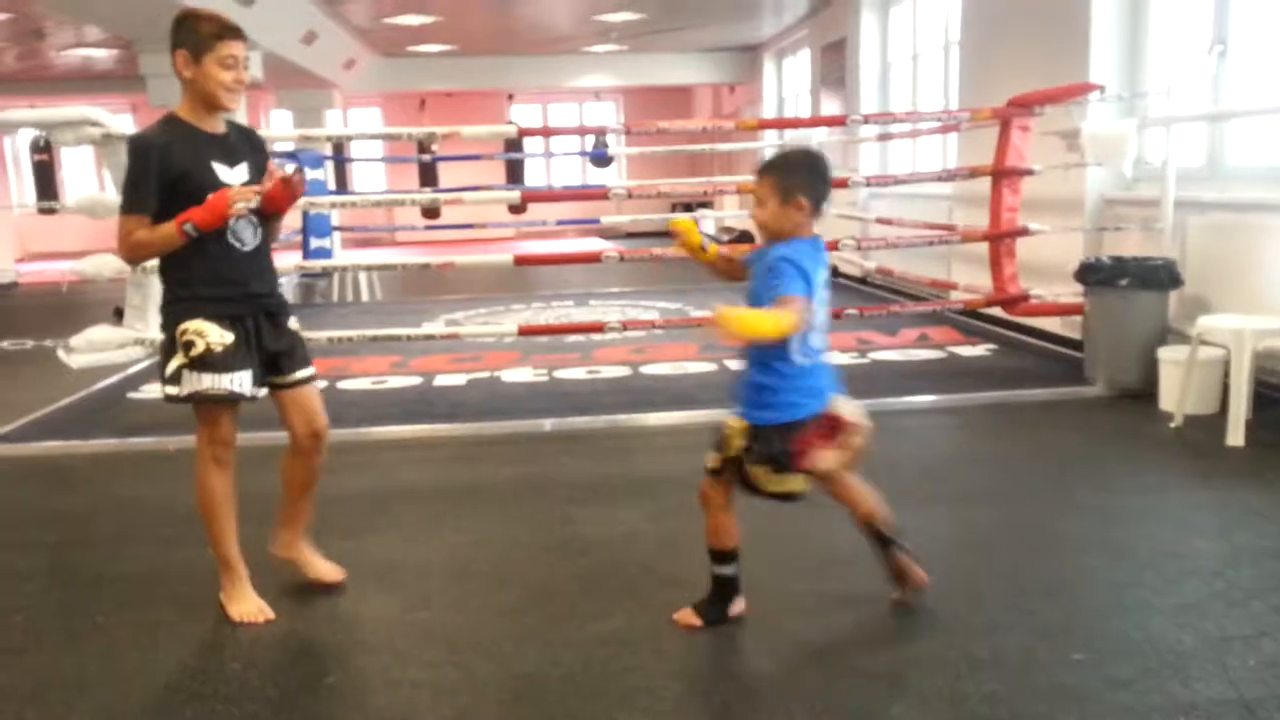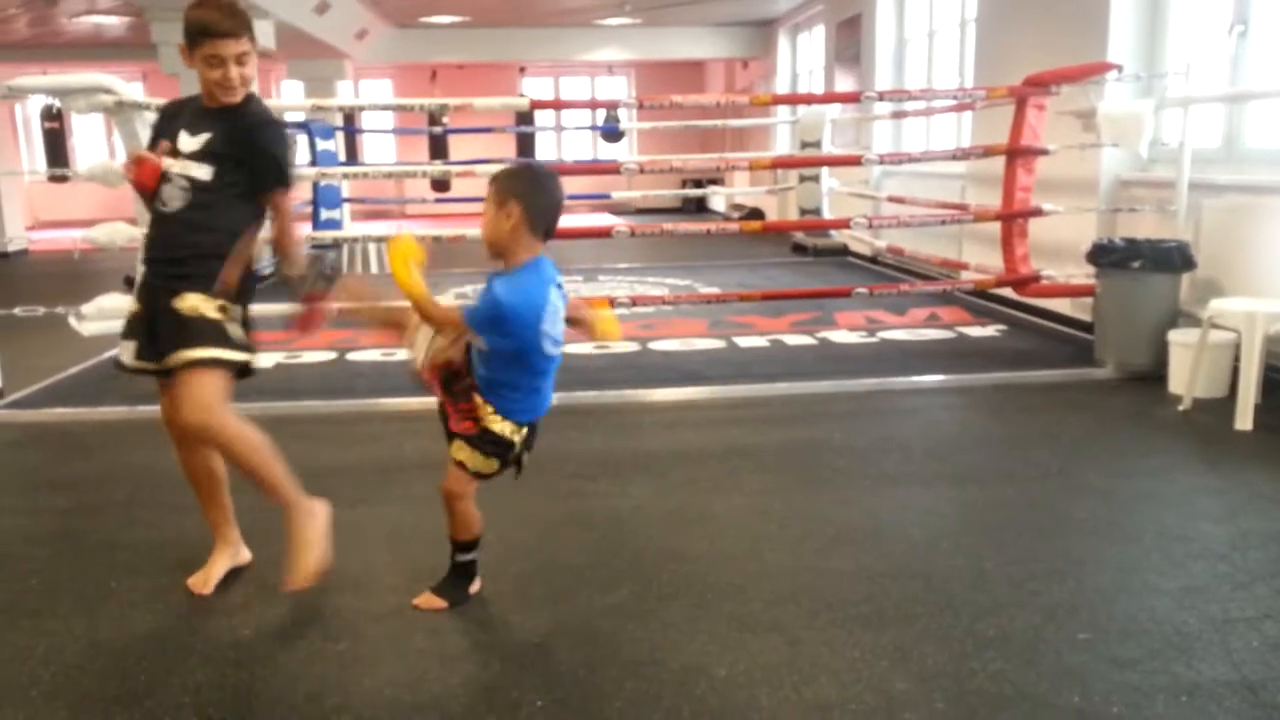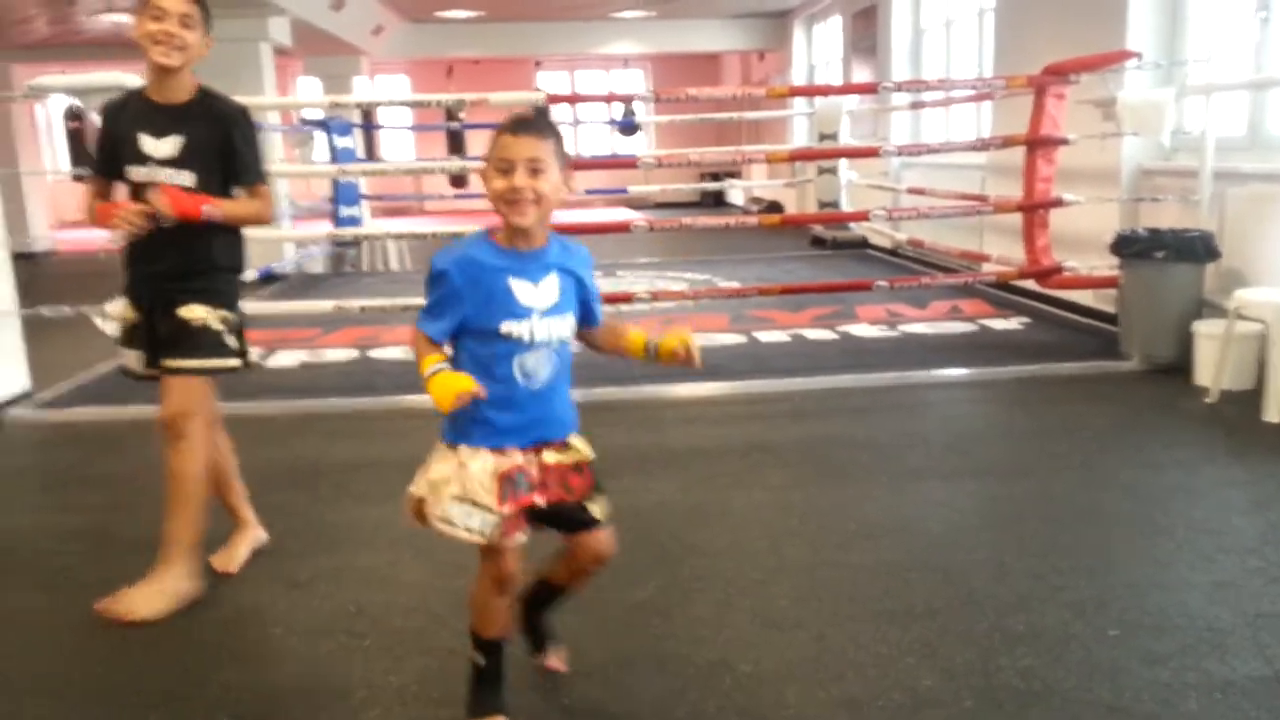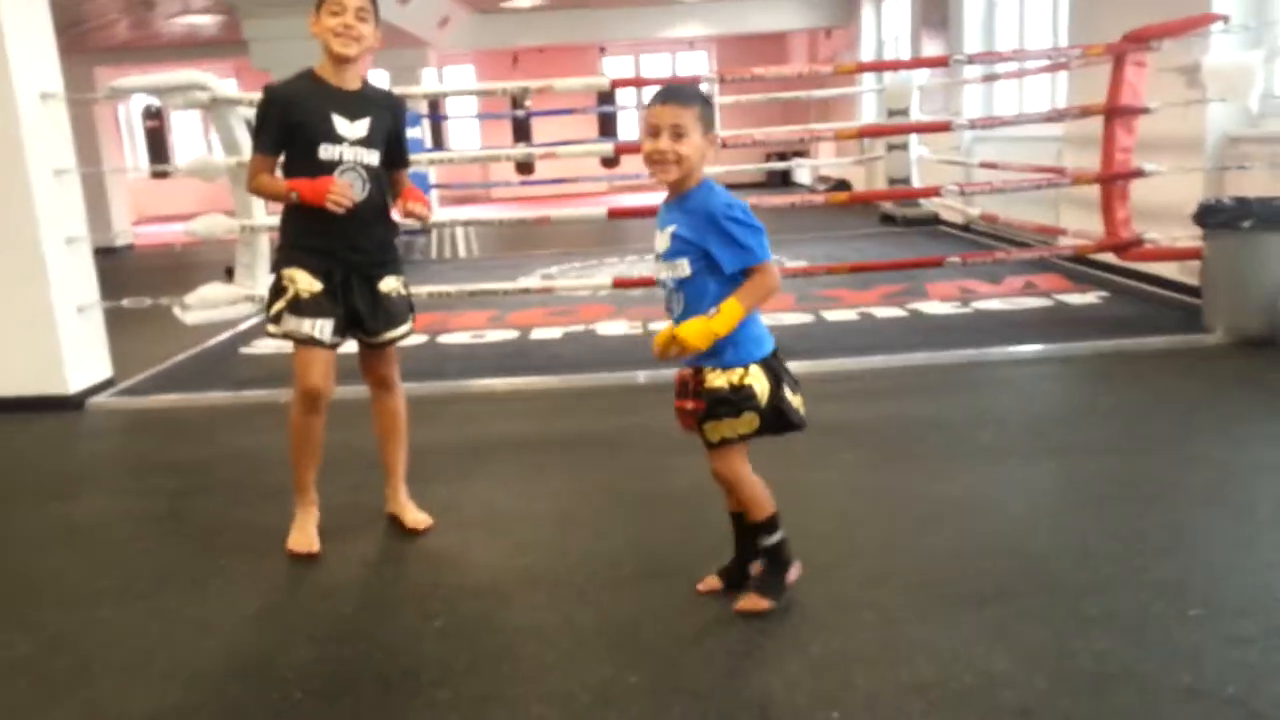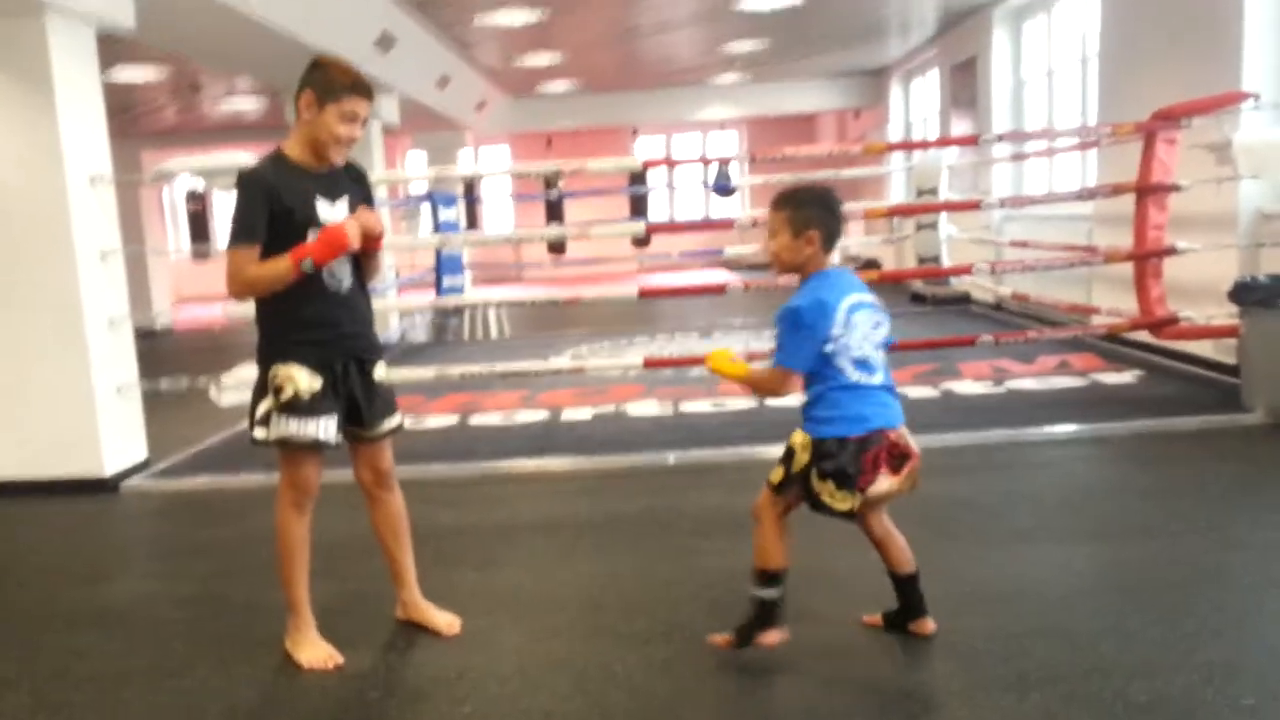
dt=1s
person 1, frame 1
left shoulder: (251, 144)
right shoulder: (154, 146)
right elbow: (131, 246)
left wrist: (278, 207)
right wrist: (201, 217)
left hip: (265, 305)
right hip: (202, 313)
left knee: (311, 424)
right knee: (217, 441)
left ankle: (291, 536)
right ankle: (233, 579)
person 1, frame 2
left shoulder: (258, 126)
right shoulder: (173, 115)
left elbow: (284, 221)
left wrist: (252, 286)
right wrist: (145, 183)
left hip: (214, 283)
right hip: (160, 279)
left knee: (204, 414)
right knee: (180, 418)
left ankle: (302, 511)
right ankle: (228, 544)
person 1, frame 3
left shoulder: (226, 119)
right shoulder: (118, 115)
left elbow: (261, 205)
right elbow: (95, 202)
left wrist: (197, 206)
right wrist: (115, 214)
left hip: (205, 283)
right hip: (147, 286)
left knee: (184, 417)
right knee: (195, 417)
left ankle: (174, 569)
right ankle: (246, 523)
person 1, frame 4
left shoulder: (388, 107)
right shoulder: (287, 96)
right elbow: (257, 178)
left wrist: (413, 200)
right wrist: (306, 190)
left hip: (375, 259)
right hip: (310, 260)
left knee: (385, 377)
right knee: (312, 386)
left ankle: (397, 493)
right ankle: (305, 507)
person 1, frame 5
left shoulder: (353, 179)
right shoulder: (263, 182)
right elbow: (239, 283)
left wrist: (371, 241)
right wrist: (312, 252)
left hip: (358, 348)
right hip: (297, 357)
left knee: (380, 474)
right knee: (300, 485)
left ankle: (409, 597)
right ankle: (300, 625)
person 2, frame 1
left shoulder: (787, 260)
right shoulder: (805, 251)
left elbow: (790, 315)
right elbow: (744, 264)
left wrist: (742, 326)
right wrist: (701, 247)
left hip: (779, 416)
right hip: (820, 402)
left knee: (714, 493)
right knee: (840, 480)
left ankle: (722, 601)
right ankle: (897, 559)
person 2, frame 2
left shoulder: (509, 293)
right shoulder: (540, 271)
left elbow: (447, 325)
right elbow: (587, 317)
left wrist: (410, 282)
right wrist: (591, 319)
left hip: (506, 410)
left knee: (457, 489)
left ankle: (463, 578)
person 2, frame 3
left shoulder: (573, 263)
right shoulder: (459, 267)
left elbow: (596, 332)
right elbow: (428, 340)
left wrist: (661, 345)
right wrist: (439, 379)
left hip: (555, 440)
right hip: (482, 447)
left knee: (596, 546)
right knee: (499, 569)
left ankle: (531, 612)
person 2, frame 4
left shoulder: (719, 209)
right shoulder: (669, 207)
left elbow: (765, 278)
left wrist: (711, 328)
right wrist: (674, 330)
left hip: (736, 362)
right hip: (705, 363)
left knee: (728, 463)
right knee: (726, 460)
left ankle: (777, 563)
right ankle: (747, 556)
person 2, frame 5
left shoulder: (804, 307)
right shoulder: (858, 287)
left elbow: (778, 382)
left wrist: (729, 368)
left hip: (835, 434)
right hip: (884, 421)
left knee: (769, 509)
right knee: (873, 518)
left ankle: (764, 621)
right ankle: (914, 613)
